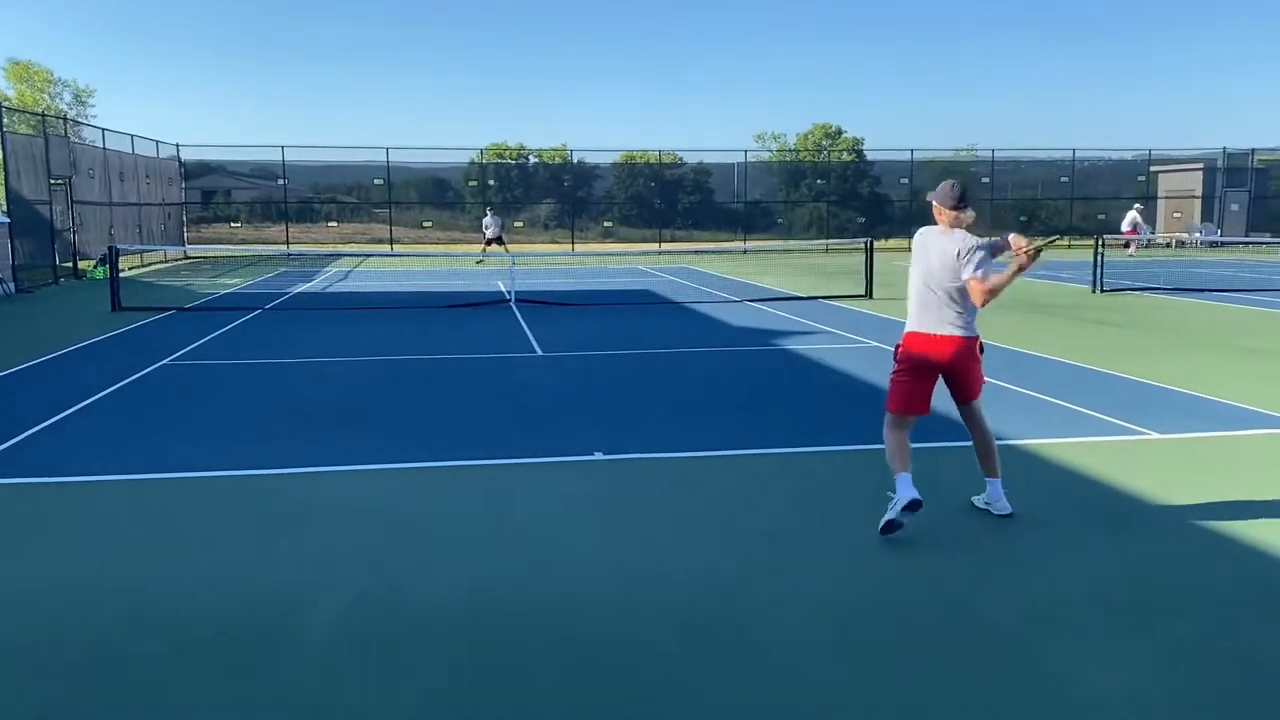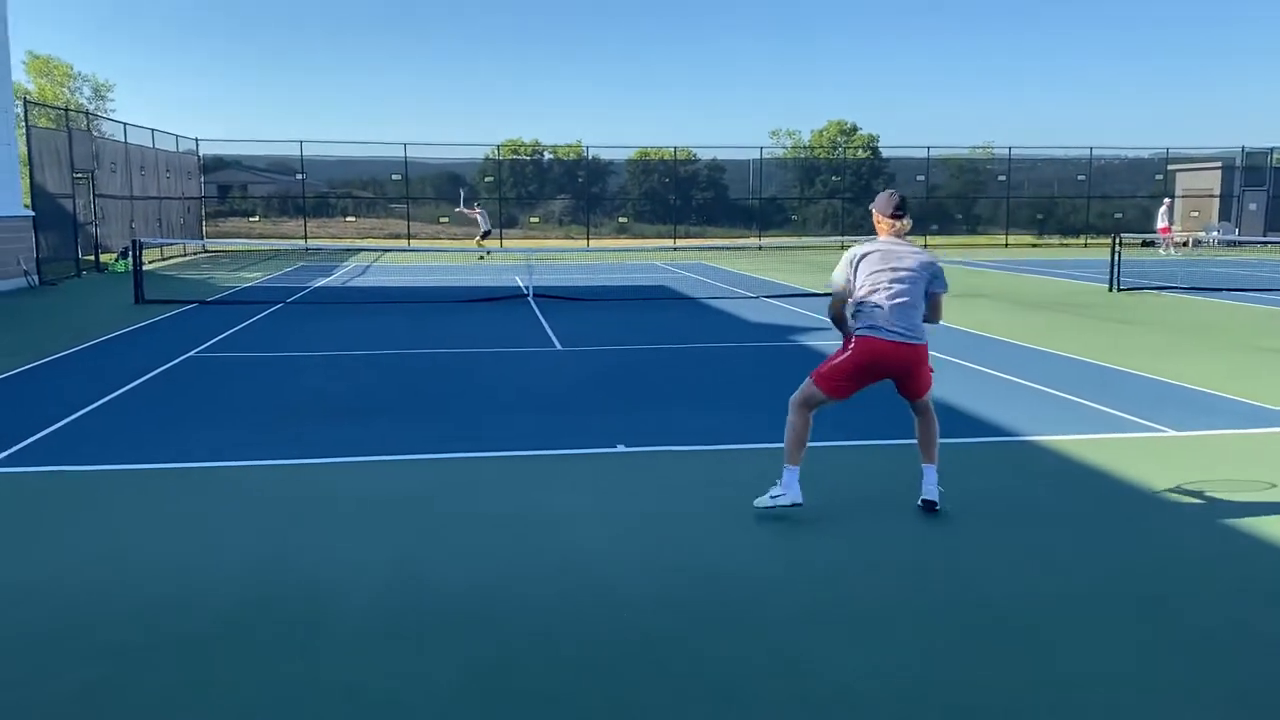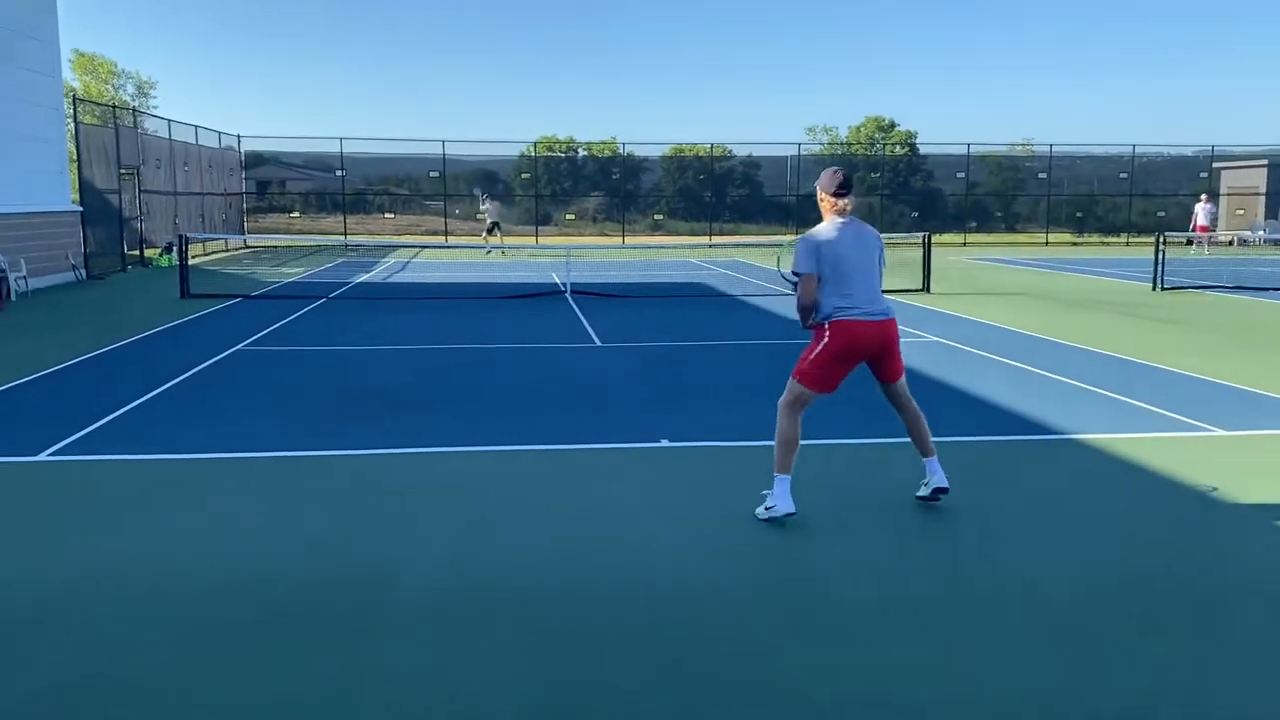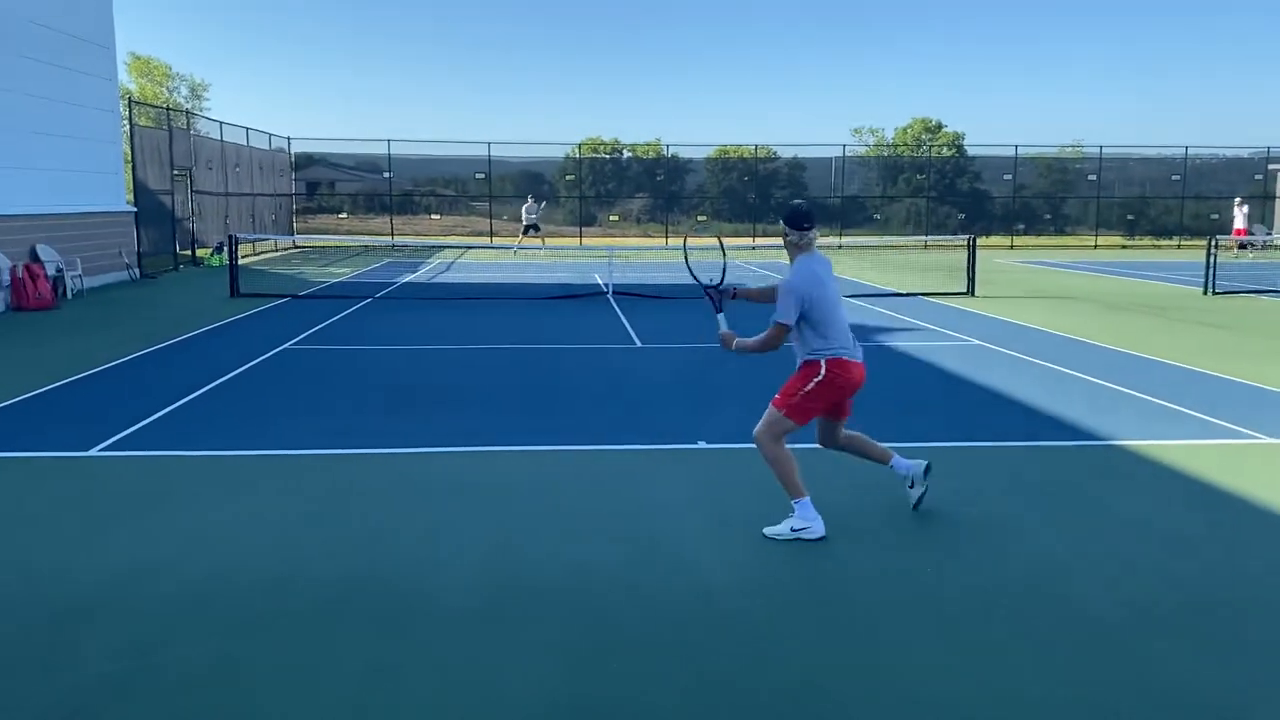
dt=0.5s
person 1, frame 1
left shoulder: (922, 237)
right shoulder: (972, 244)
right elbow: (980, 297)
left wrist: (1007, 244)
right wrist: (1018, 265)
left hip: (917, 344)
right hip: (961, 346)
left knee: (895, 427)
right knee: (974, 419)
left ankle: (904, 491)
right ankle: (995, 495)
person 1, frame 2
left shoulder: (857, 254)
right shoulder: (928, 260)
left elbow: (835, 310)
right elbow: (934, 316)
left hip: (868, 346)
right hip: (914, 351)
left knee: (800, 405)
right knee: (924, 410)
left ankle: (788, 486)
right ankle: (929, 486)
person 1, frame 3
left shoulder: (812, 239)
right shoulder: (872, 235)
left elbow: (806, 299)
left wrist: (808, 321)
left hip: (842, 332)
right hip: (884, 326)
left knee: (789, 407)
right knee: (902, 400)
left ankle: (780, 496)
right ankle: (935, 476)
person 1, frame 4
left shoulder: (798, 279)
right shoulder: (818, 263)
left elbow: (773, 340)
right elbow: (780, 294)
left wrist: (736, 344)
right wrist: (734, 293)
left hip: (827, 369)
right hip: (849, 365)
left knee: (766, 436)
right knee: (833, 436)
left ankle: (806, 518)
right ankle: (909, 469)
